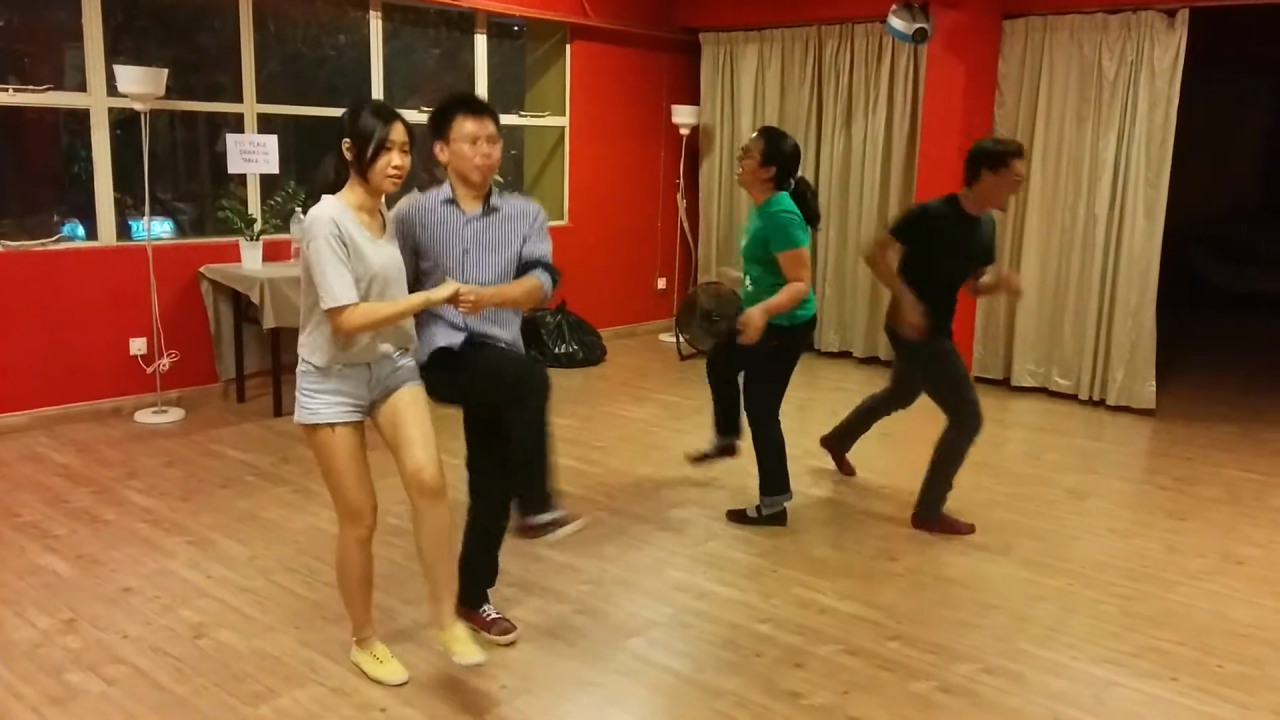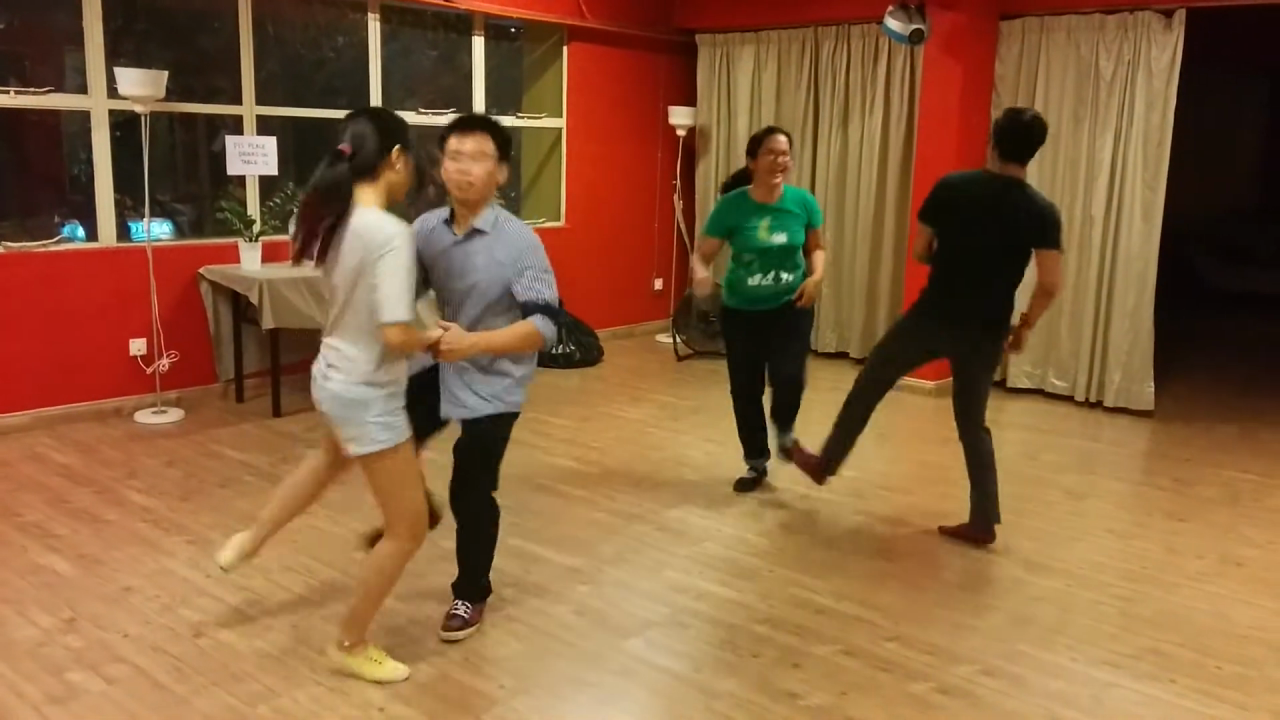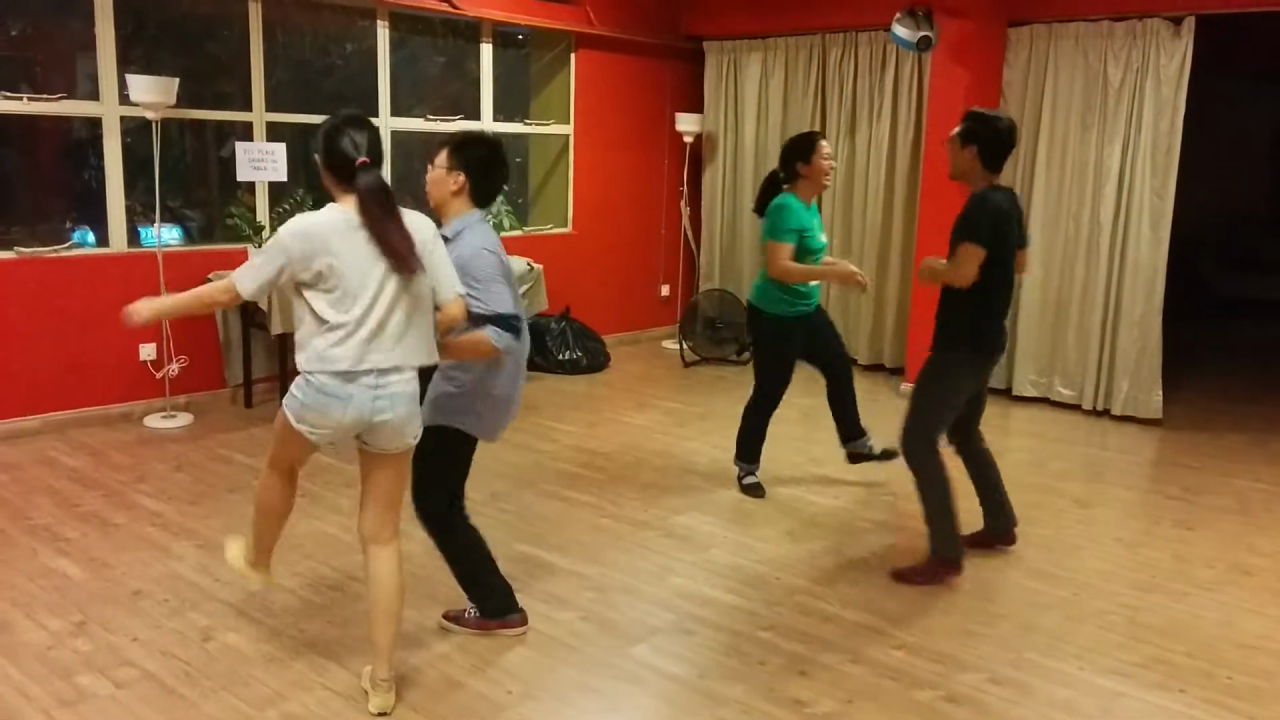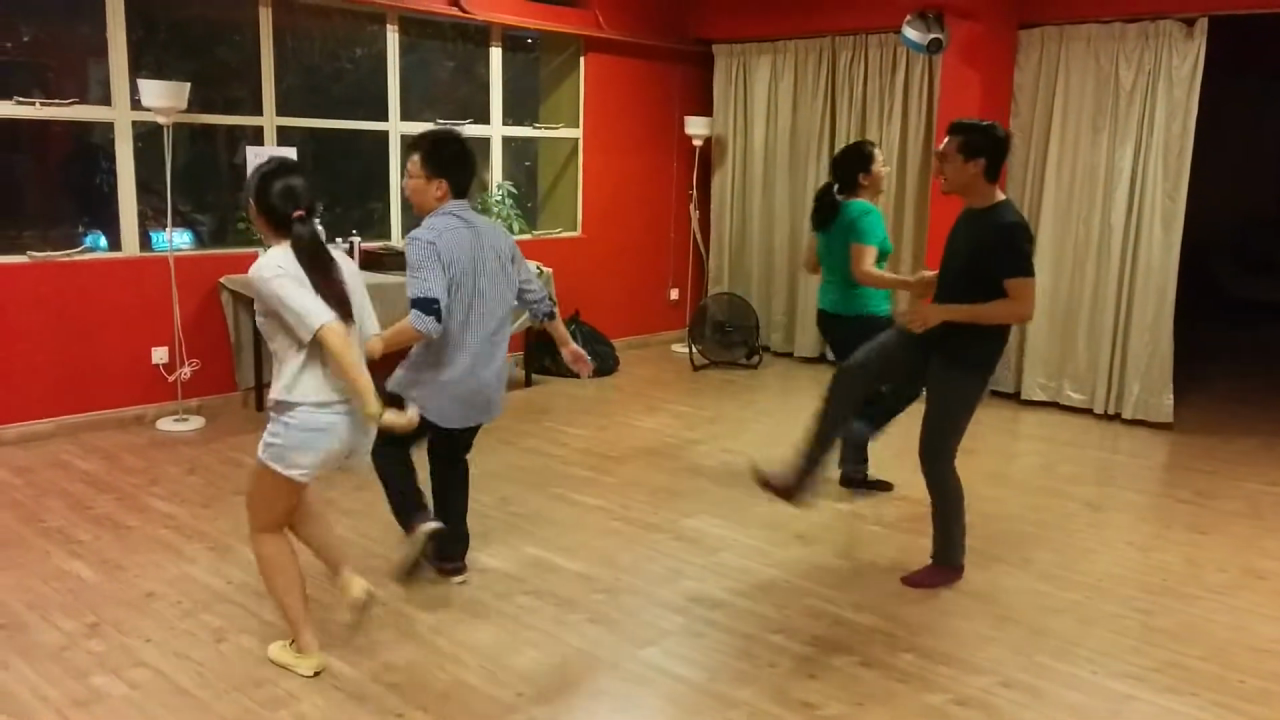
dt=0.4s
person 1, frame 1
left shoulder: (384, 216)
right shoulder: (326, 221)
right elbow: (347, 319)
right wrist: (430, 296)
left hip: (391, 366)
right hip: (332, 379)
left knee: (428, 477)
right knee: (360, 516)
left ankle: (448, 619)
right ankle: (364, 639)
person 1, frame 2
left shoulder: (320, 220)
right shoulder: (390, 234)
right elbow: (396, 339)
right wrist: (433, 336)
left hip: (332, 377)
right hip: (368, 393)
left knee: (330, 462)
right knee: (411, 525)
left ankle: (247, 543)
right ankle: (351, 641)
person 1, frame 3
left shoulder: (308, 230)
right shoulder: (419, 229)
left elbow: (234, 292)
right elbow: (455, 315)
left wrist: (161, 307)
left hip: (327, 391)
right hip: (398, 394)
left knee: (280, 469)
right knee: (381, 537)
left ankle: (256, 558)
person 1, frame 4
left shoulder: (267, 271)
right shoulder: (335, 261)
left elbow: (333, 335)
right elbow: (366, 340)
left wrist: (373, 409)
left hip: (307, 421)
right hip: (351, 419)
left knee: (264, 525)
right knee: (288, 501)
left ankle: (305, 648)
right ankle: (348, 581)
person 2, frame 1
left shoulder: (527, 214)
right shoulder: (413, 212)
left elbow: (543, 282)
left wrist: (486, 295)
left hip: (500, 350)
right hip: (442, 348)
left knee: (497, 479)
right knee: (527, 375)
left ankle: (475, 598)
right ankle: (536, 506)
person 2, frame 2
left shoulder: (518, 244)
right shoulder: (426, 230)
left elbow: (544, 325)
left wrist: (475, 343)
left hip: (492, 384)
right hip: (441, 367)
left knee: (471, 492)
left ankle: (471, 596)
person 2, frame 3
left shoulder: (471, 250)
right shoulder: (466, 239)
left elbow: (502, 336)
left hip: (471, 395)
right hip: (475, 388)
left knee: (439, 503)
left ankle: (500, 611)
person 2, frame 4
left shoulder: (426, 239)
right shoulder: (496, 234)
left elbow: (427, 321)
right elbow: (535, 296)
left wrist: (380, 344)
right wrist: (566, 344)
left hip: (436, 382)
right hip: (487, 385)
left knee: (388, 446)
right knee: (451, 459)
left ankle: (420, 522)
right ankle: (450, 555)
person 3, frame 1
left shoulder: (985, 226)
right shoulder: (931, 215)
left elbow: (976, 283)
right elbow: (876, 253)
left wrist: (1001, 281)
right wrist: (902, 298)
left hip: (926, 331)
right hip: (918, 330)
left knee: (901, 392)
right knee: (967, 419)
left ankle: (837, 441)
right ankle: (929, 511)
person 3, frame 2
left shoulder: (951, 188)
right shoulder: (1041, 210)
left elbow: (921, 251)
right elbow: (1051, 281)
right wrist: (1024, 324)
left hip: (933, 317)
right hip: (987, 331)
left knee: (871, 382)
right knee: (973, 421)
left ankle: (826, 462)
right ankle: (983, 522)
person 3, frame 3
left shoulder: (985, 205)
right shoulder: (1004, 203)
left elbow: (962, 275)
right elbow: (1018, 264)
left wrist: (932, 267)
right wrist: (945, 265)
left hip: (966, 343)
right hip: (963, 338)
left knee: (917, 438)
right knee: (962, 431)
left ankle: (944, 554)
right ankle: (1001, 526)
person 3, frame 4
left shoulder: (1010, 226)
right shoulder: (968, 215)
left elbow: (1024, 305)
left wrist: (945, 311)
right wrist: (929, 284)
left hip: (966, 357)
right hip: (928, 335)
left knee: (935, 455)
right knee: (849, 378)
left ankle: (948, 561)
right ankle: (799, 479)
person 4, frame 1
left shoulder: (782, 216)
right shoulder: (765, 205)
left elbow: (800, 282)
left wrist: (761, 310)
right wrist: (756, 308)
left hip: (785, 326)
right hip: (757, 316)
left knee: (760, 405)
right knee: (719, 363)
left ankle: (774, 503)
right ankle: (725, 439)
person 4, frame 2
left shoulder: (803, 203)
right shoulder: (731, 206)
left elbow: (817, 249)
right elbow: (701, 254)
left wrist: (814, 276)
right wrist: (699, 275)
left hip: (789, 307)
right hip: (742, 311)
left knee: (788, 378)
right knee: (745, 388)
left ankle: (783, 433)
right ankle: (755, 462)
person 4, frame 3
left shoulder: (810, 204)
right shoulder: (784, 208)
right elbow: (777, 268)
left wrist: (839, 268)
right wrist: (835, 272)
left hip: (805, 313)
right hip: (774, 316)
left knee: (840, 369)
right knee: (769, 392)
left ankle: (858, 445)
right ankle: (746, 466)
person 4, frame 4
left shoulder: (830, 213)
right shoulder: (866, 214)
left elbow: (810, 265)
right elbow: (862, 272)
right wrist: (907, 283)
left hip: (832, 315)
right hip: (862, 318)
right knee: (906, 385)
left ankle: (854, 469)
right ankle: (856, 433)
